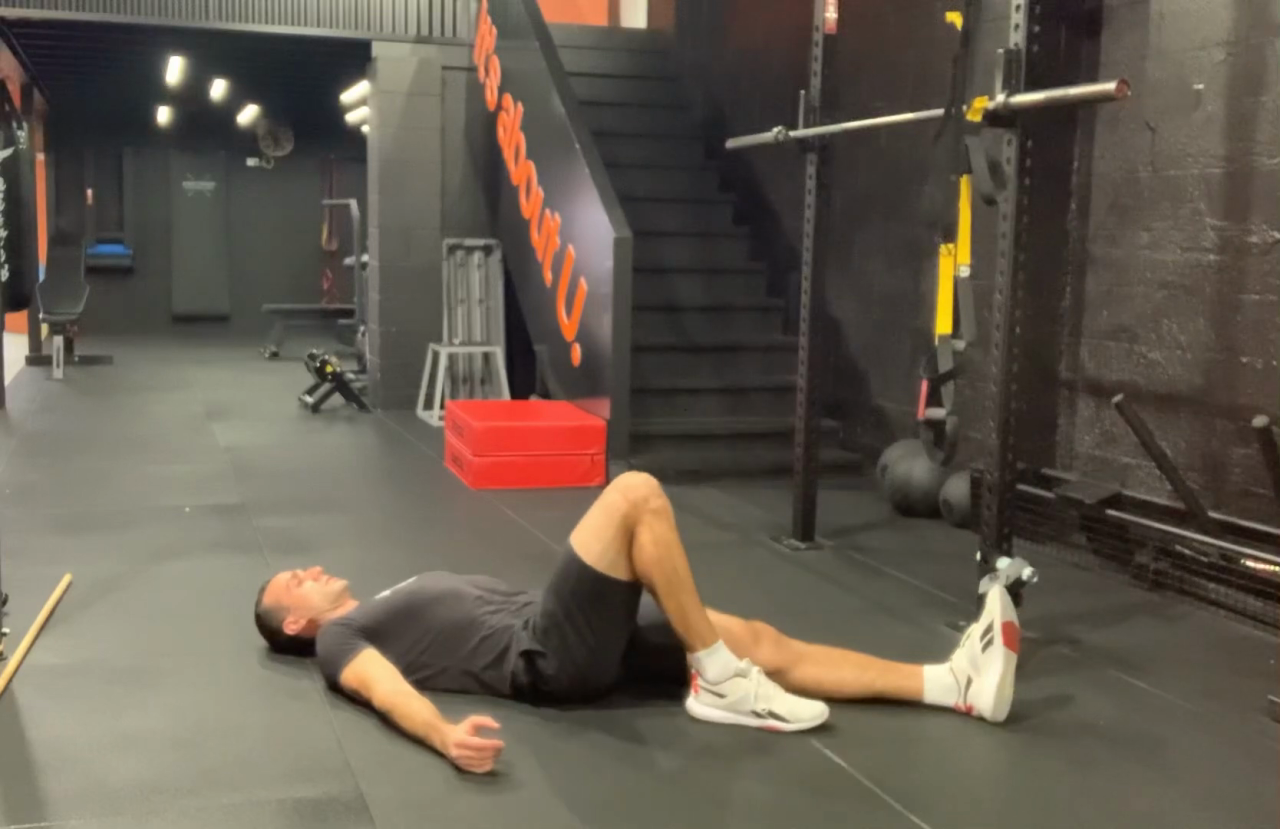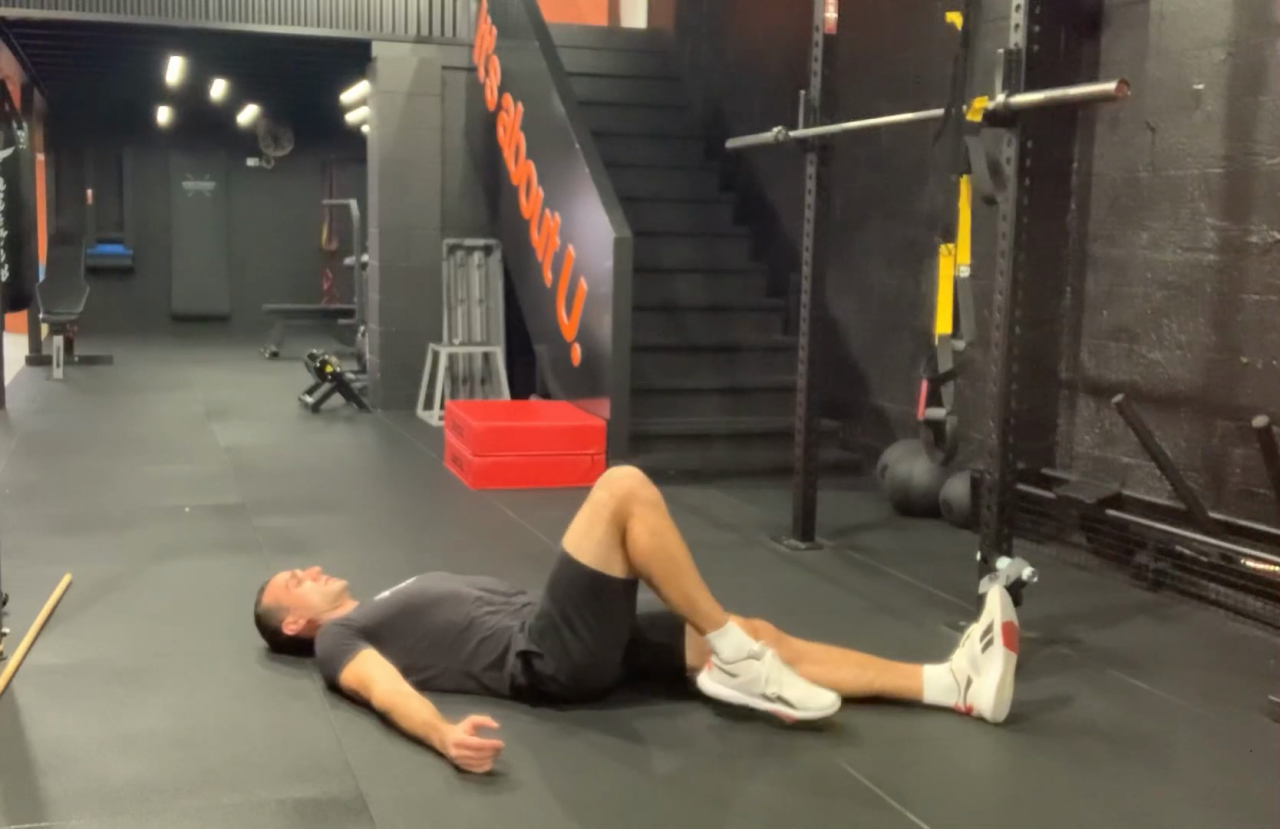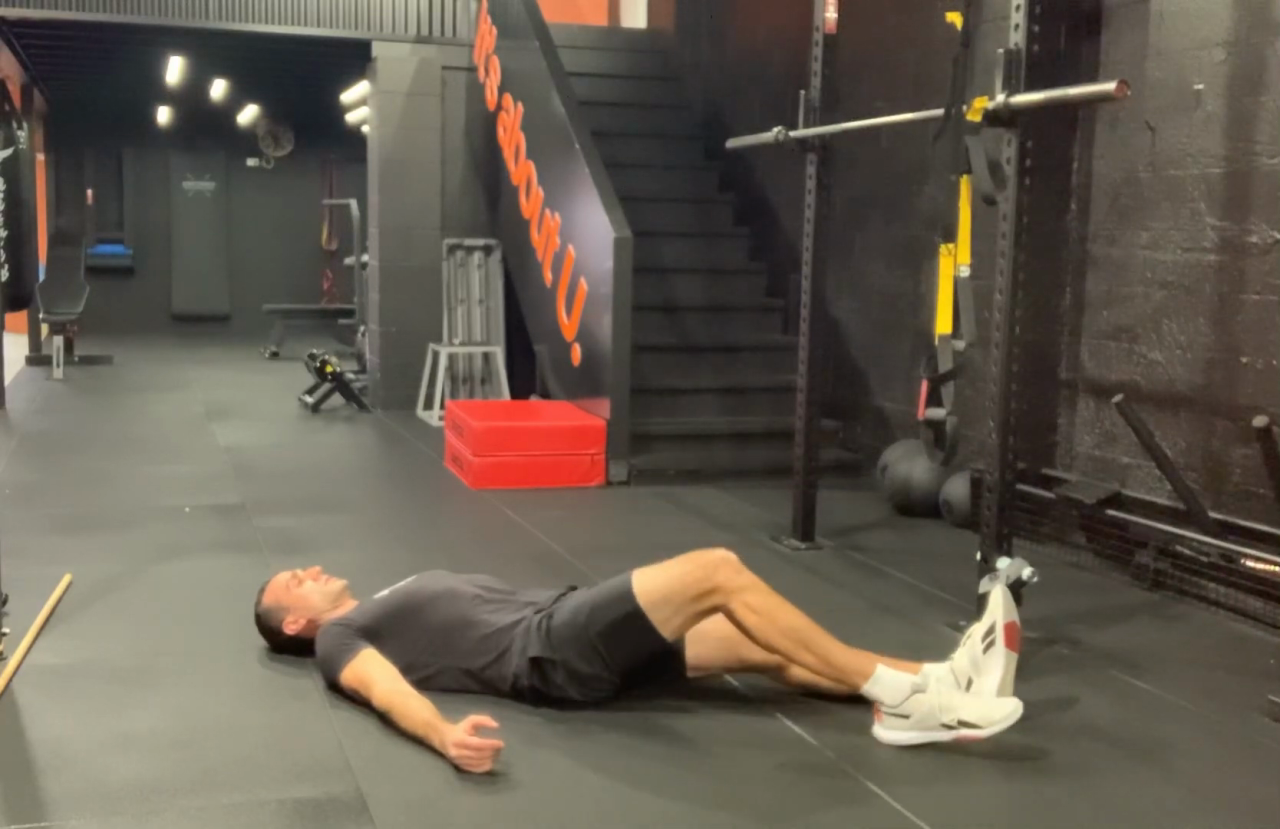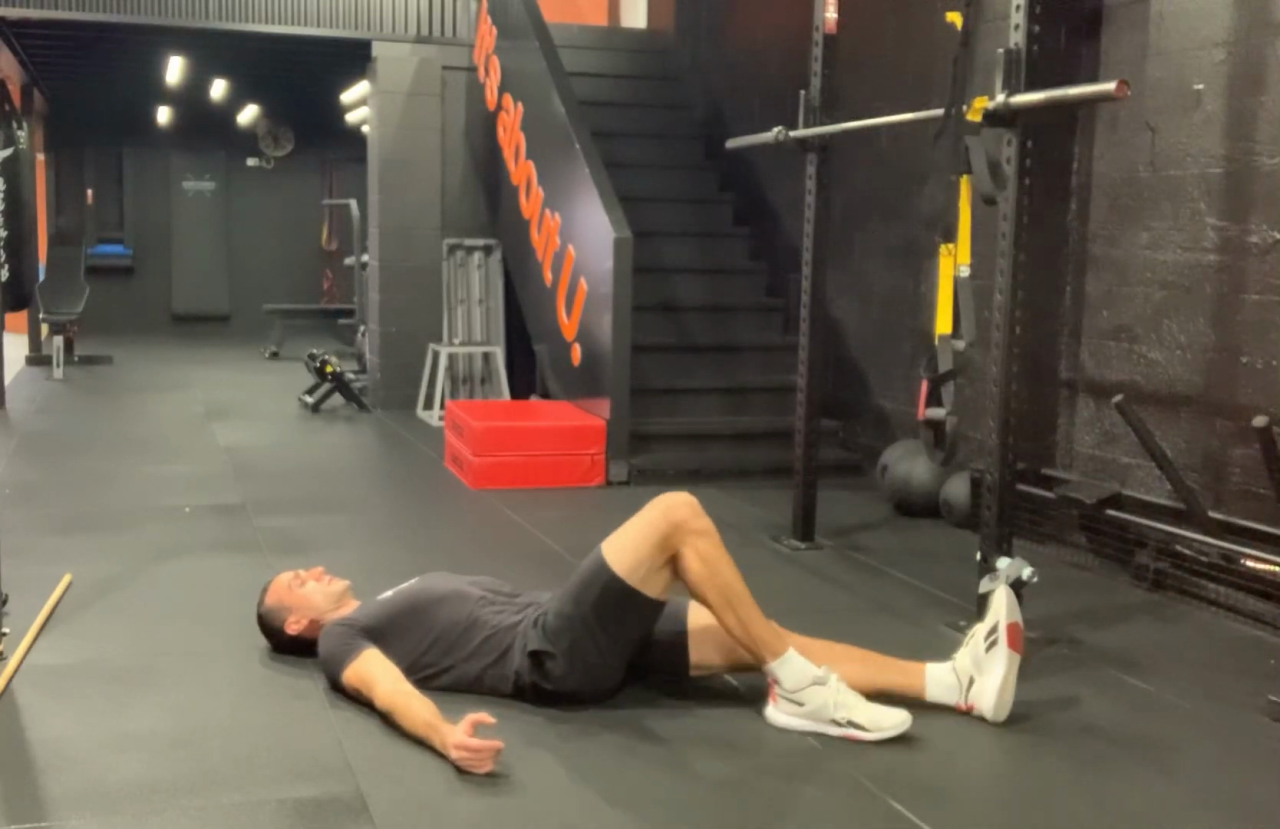
dt=1s
person 1, frame 1
left shoulder: (389, 607)
right shoulder: (340, 641)
right elbow: (385, 689)
right wrist: (444, 734)
left hip: (572, 637)
right hip: (550, 657)
left knee: (759, 642)
right knee: (637, 493)
left ankle: (958, 683)
right ankle: (721, 684)
person 1, frame 2
left shoulder: (392, 605)
right shoulder: (339, 641)
right elbow: (387, 688)
right wrist: (444, 733)
left hip: (581, 640)
right hip: (550, 658)
left knee: (755, 643)
right knee: (622, 486)
left ankle: (958, 684)
right ankle: (737, 659)
person 1, frame 3
left shoulder: (387, 609)
right shoulder: (341, 641)
right elbow: (385, 689)
right wrist: (443, 734)
left hip: (562, 620)
right hip: (554, 656)
left knee: (760, 646)
right knee: (717, 571)
left ankle: (943, 678)
right ankle: (902, 700)
person 1, frame 4
left shoulder: (392, 606)
right shoulder: (343, 641)
right elbow: (388, 690)
right wrist: (443, 734)
left hip: (569, 633)
right hip: (557, 656)
left knee: (758, 636)
right knee: (676, 513)
left ankle: (959, 682)
right ankle: (799, 690)
